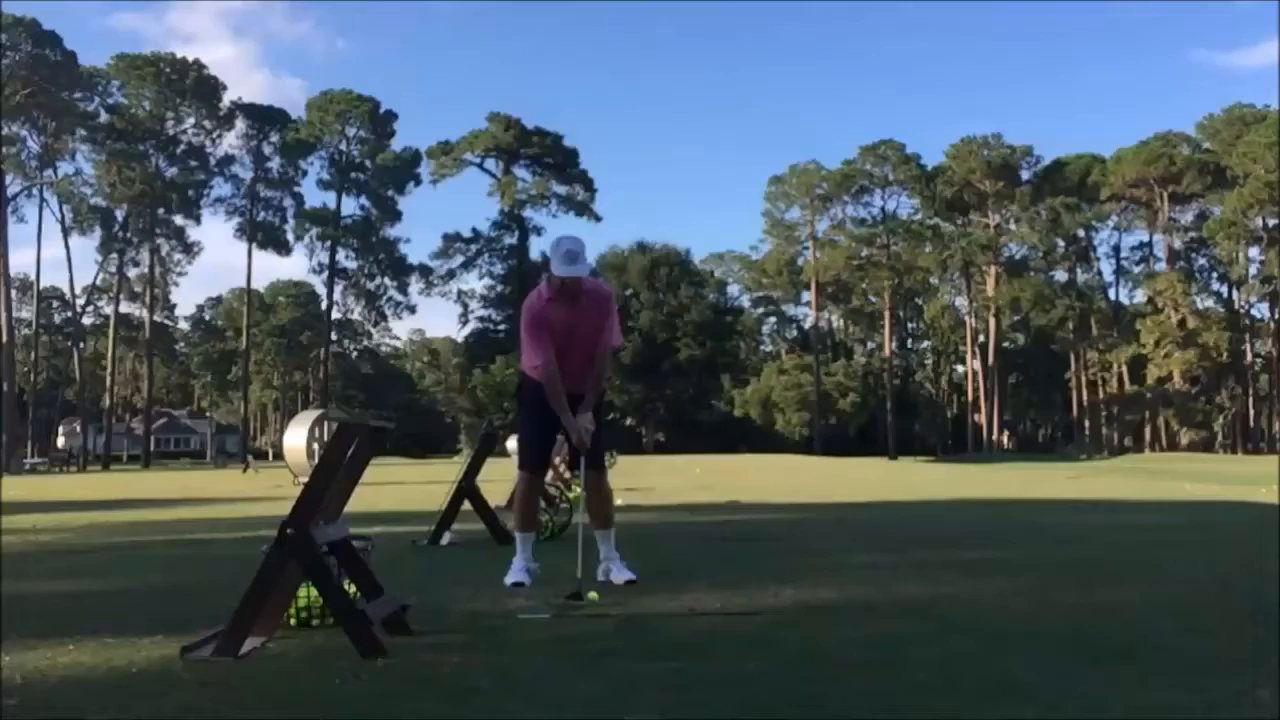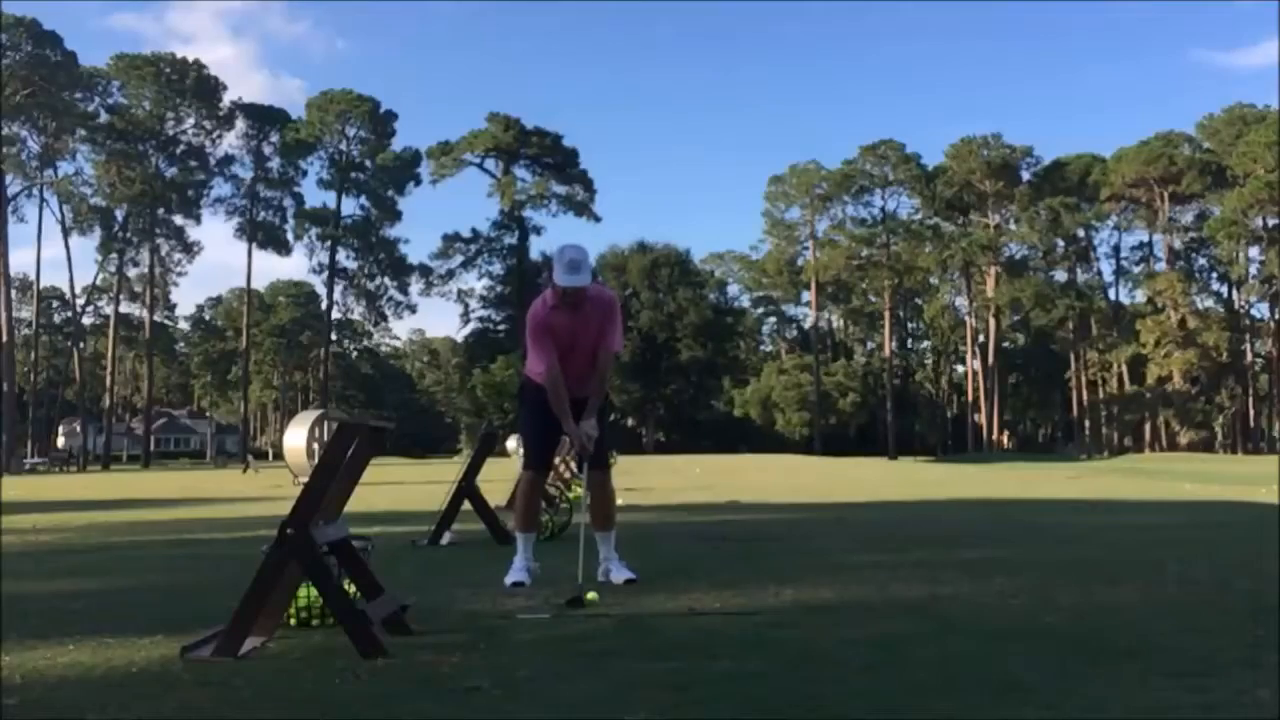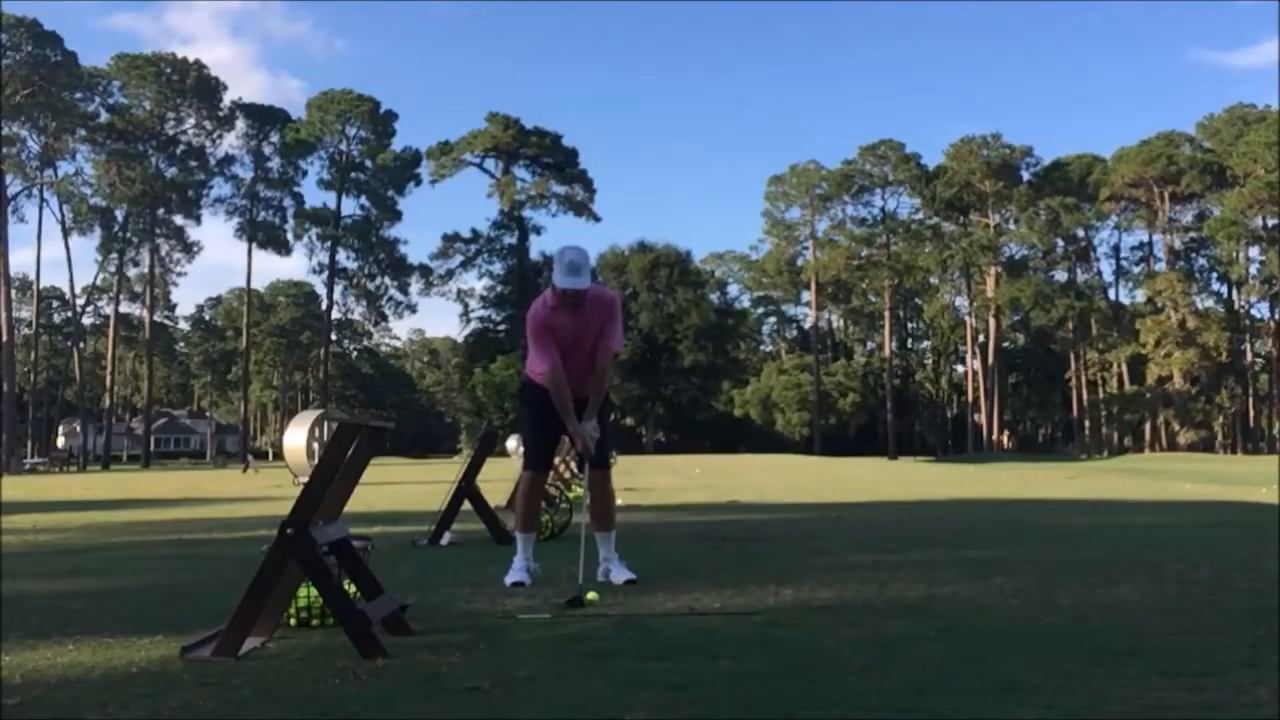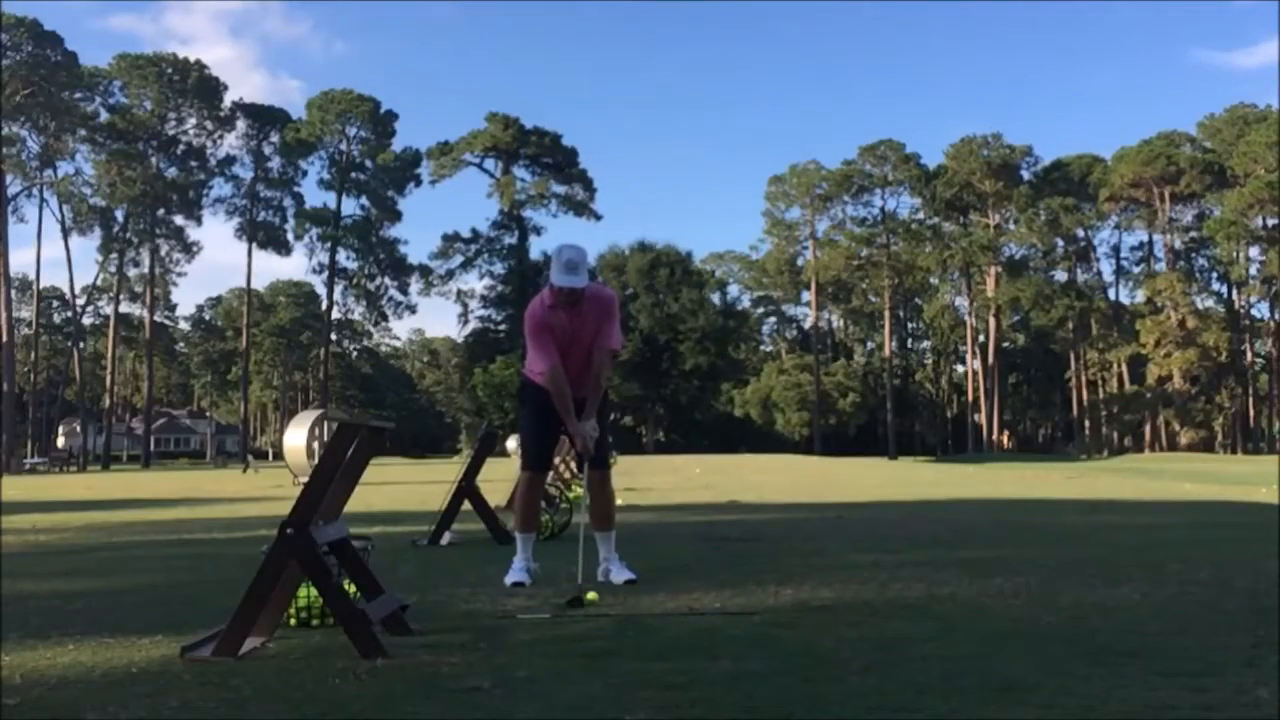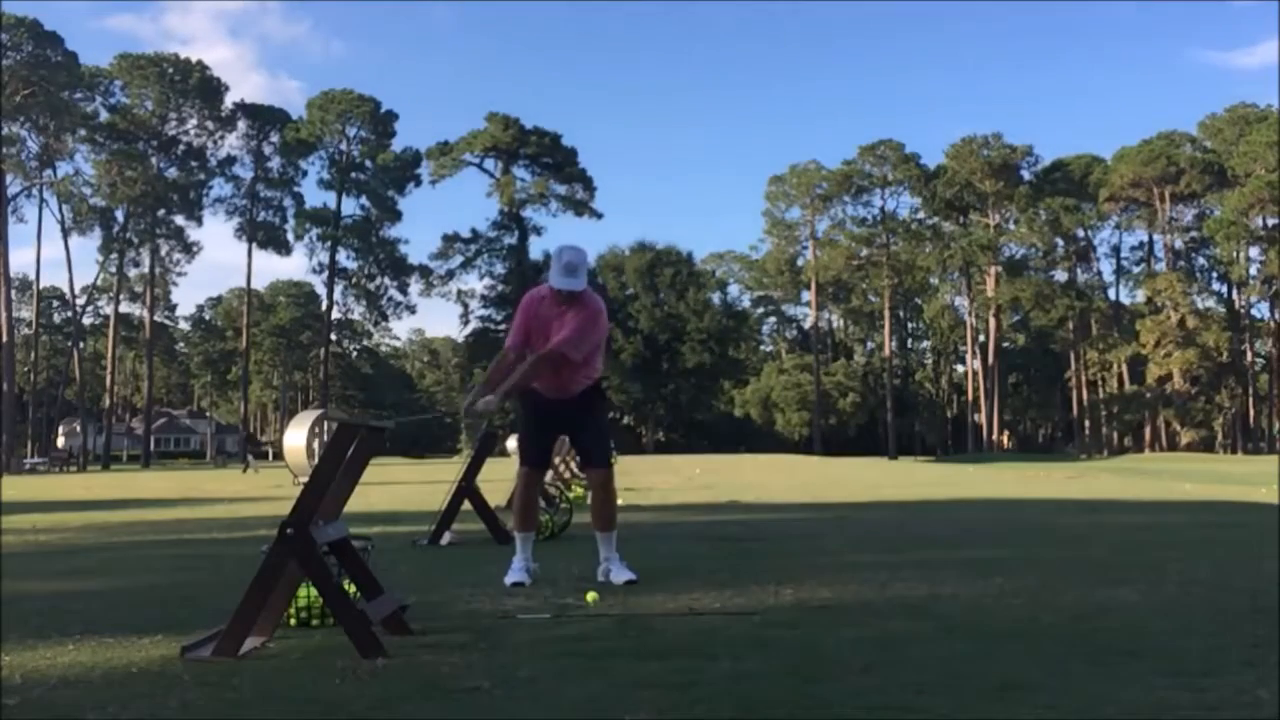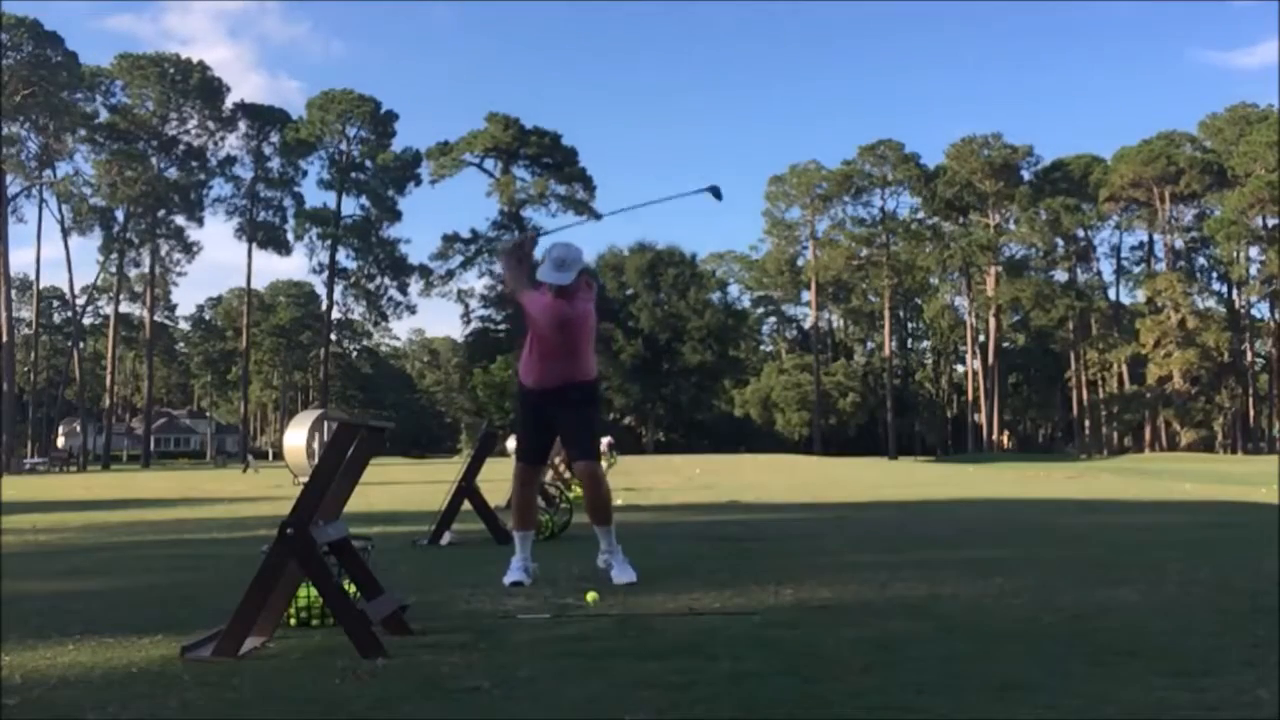
dt=0.4s
person 1, frame 1
left shoulder: (602, 297)
right shoulder: (534, 306)
left elbow: (602, 357)
right elbow: (546, 368)
left wrist: (586, 411)
right wrist: (567, 421)
left hip: (585, 392)
right hip: (538, 391)
left knee: (595, 474)
right knee: (530, 473)
left ankle: (609, 560)
right ankle: (522, 561)
person 1, frame 2
left shoulder: (607, 303)
right shoulder: (539, 314)
left elbow: (604, 364)
right elbow: (552, 375)
left wrist: (590, 417)
right wrist: (570, 427)
left hip: (589, 395)
right hip: (541, 394)
left knee: (600, 474)
right knee: (533, 473)
left ankle: (609, 559)
right ankle: (523, 560)
person 1, frame 3
left shoulder: (607, 302)
right shoulder: (539, 313)
left elbow: (604, 363)
right elbow: (554, 374)
left wrist: (591, 417)
right wrist: (573, 428)
left hip: (590, 394)
right hip: (542, 393)
left knee: (600, 474)
right knee: (534, 473)
left ankle: (609, 560)
right ankle: (523, 560)
person 1, frame 4
left shoulder: (605, 301)
right shoulder: (537, 312)
left elbow: (601, 362)
right elbow: (553, 373)
left wrist: (589, 417)
right wrist: (571, 427)
left hip: (588, 394)
right hip: (541, 394)
left knee: (600, 475)
right knee: (532, 475)
left ankle: (609, 560)
right ankle: (522, 561)
person 1, frame 5
left shoulder: (591, 310)
right shoulder: (533, 299)
left elbow: (546, 359)
right elbow: (512, 349)
left wrist: (500, 396)
right wrist: (481, 390)
left hip: (584, 398)
right hip: (539, 397)
left knee: (602, 477)
right knee: (528, 476)
left ankle: (610, 560)
right ankle: (522, 559)
person 1, frame 6
left shoulder: (565, 312)
right shoulder: (579, 287)
left elbow: (519, 288)
left wrist: (508, 256)
right wrist: (524, 254)
left hip: (574, 396)
right hip: (534, 392)
left knee: (589, 472)
right knee: (525, 475)
left ankle: (610, 552)
right ankle: (521, 559)
